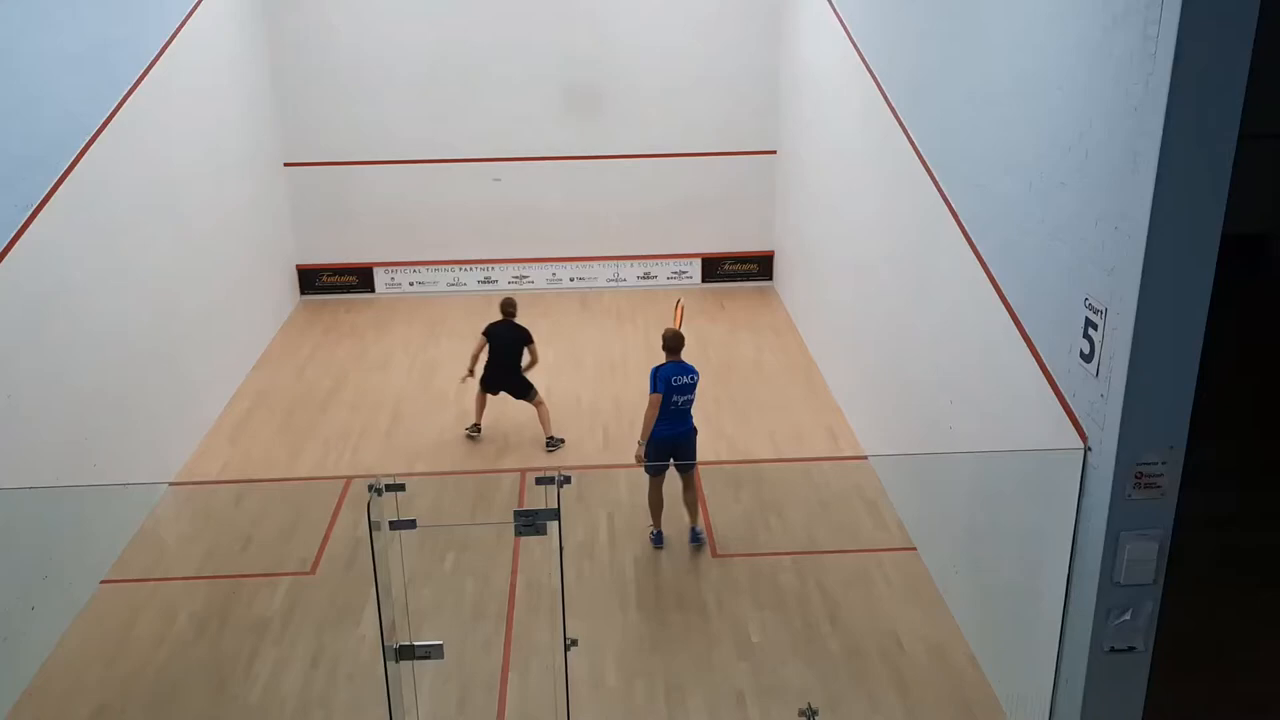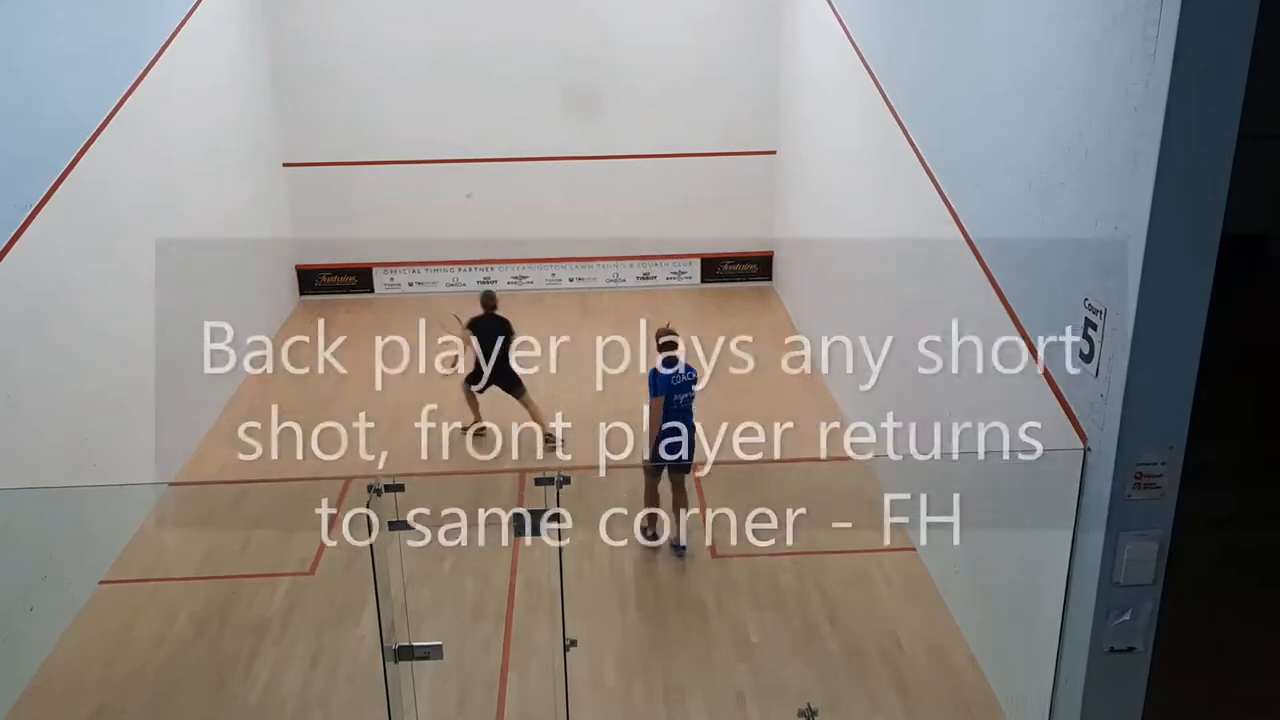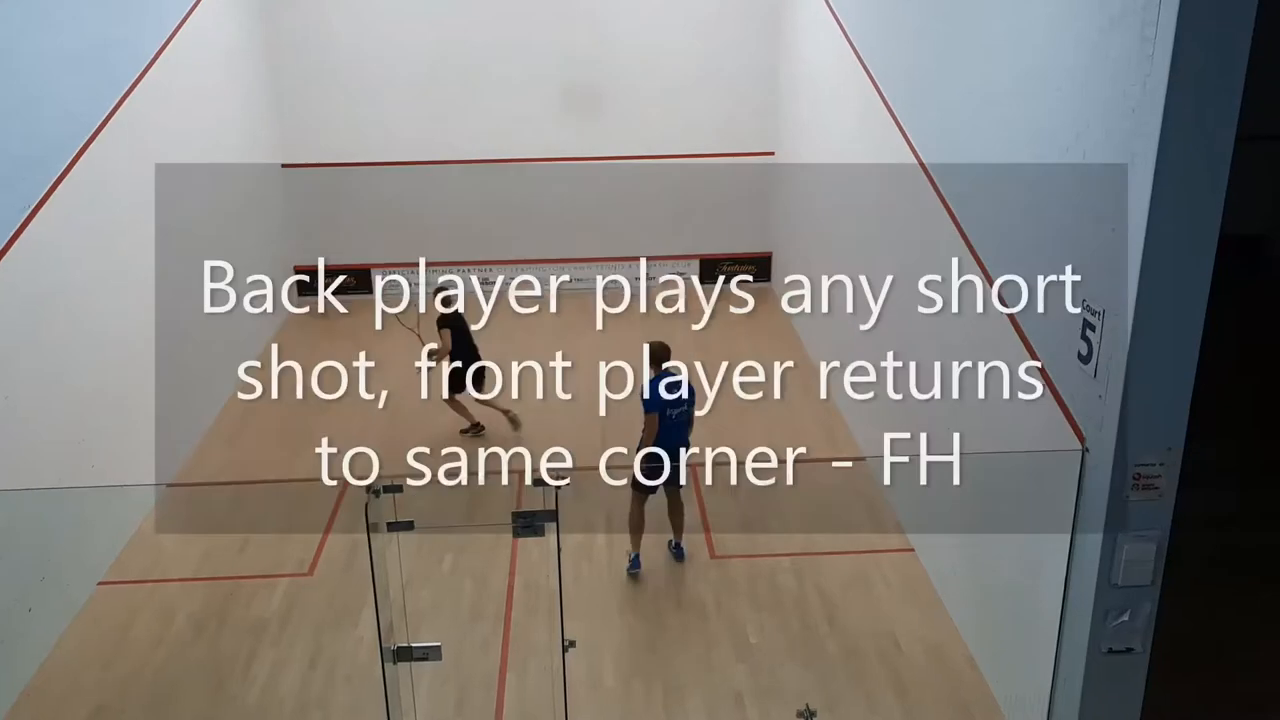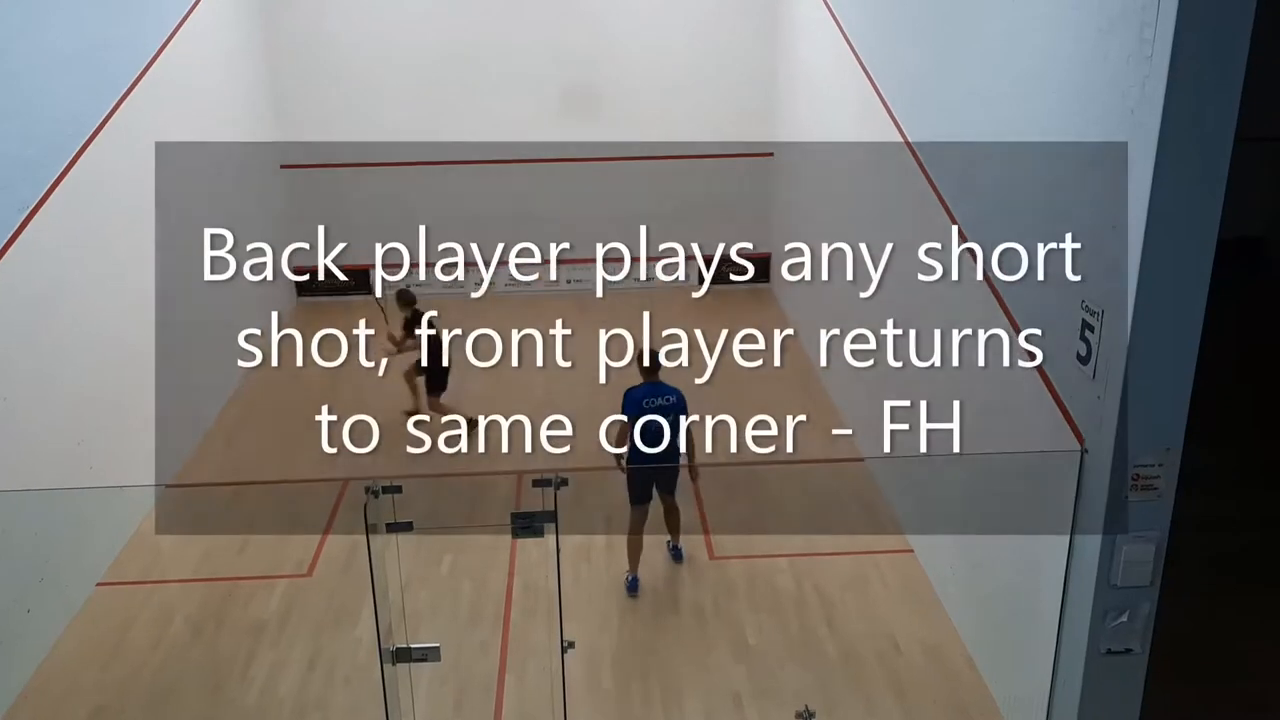
dt=0.2s
person 1, frame 1
left shoulder: (660, 372)
right shoulder: (693, 373)
left elbow: (653, 408)
left wrist: (641, 443)
left hip: (660, 437)
right hip: (685, 435)
left knee: (656, 484)
right knee: (689, 481)
left ankle: (657, 532)
right ankle: (695, 529)
person 1, frame 2
left shoulder: (658, 373)
right shoulder: (691, 372)
left elbow: (656, 412)
left wrist: (649, 447)
left hip: (662, 437)
right hip: (685, 436)
left knee: (651, 482)
right knee: (679, 486)
left ankle: (651, 532)
right ankle: (679, 540)
person 1, frame 3
left shoulder: (652, 387)
right shoulder: (685, 384)
left elbow: (651, 427)
right elbow: (690, 419)
left wrist: (641, 459)
left hip: (655, 453)
right hip: (678, 450)
left knee: (637, 501)
right knee: (674, 497)
left ankle: (634, 557)
right ankle: (677, 545)
person 1, frame 4
left shoulder: (633, 395)
right shoulder: (676, 395)
left elbow: (623, 433)
right elbow: (685, 432)
left wrist: (618, 459)
right wrist: (692, 463)
left hip: (640, 463)
right hip: (668, 460)
left knee: (637, 519)
right knee: (669, 502)
left ankle: (632, 577)
right ankle: (675, 547)
